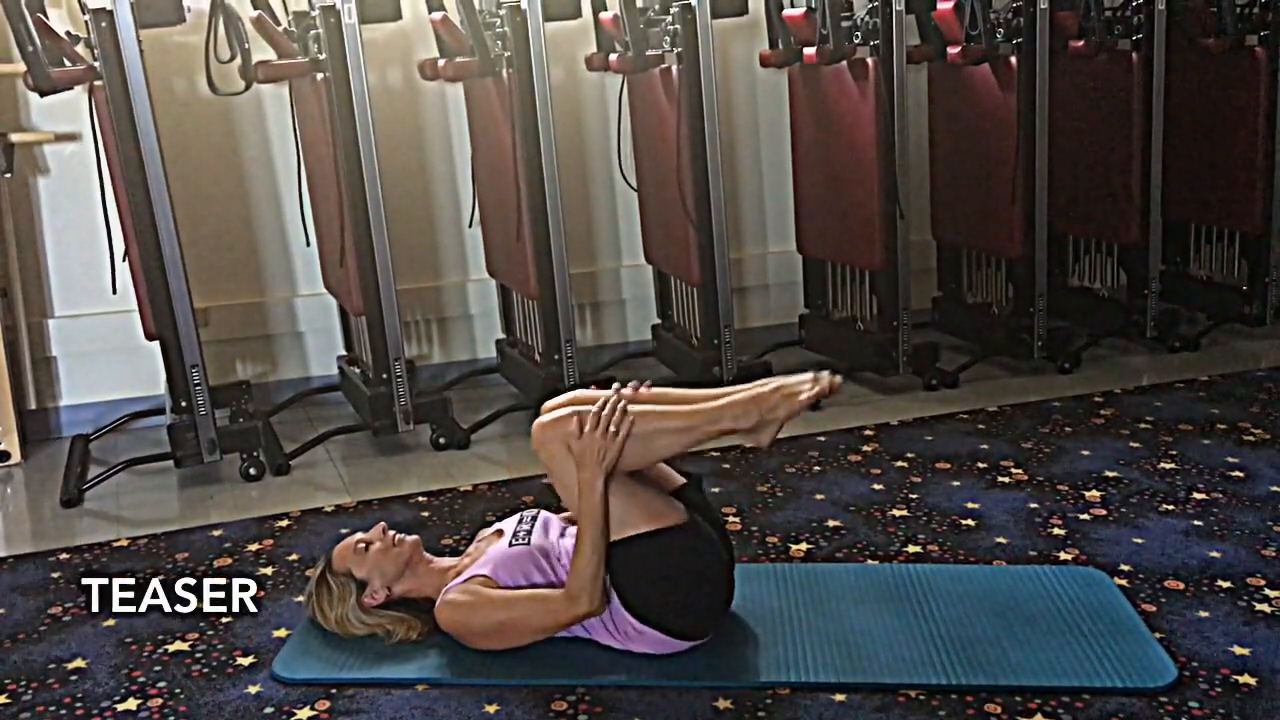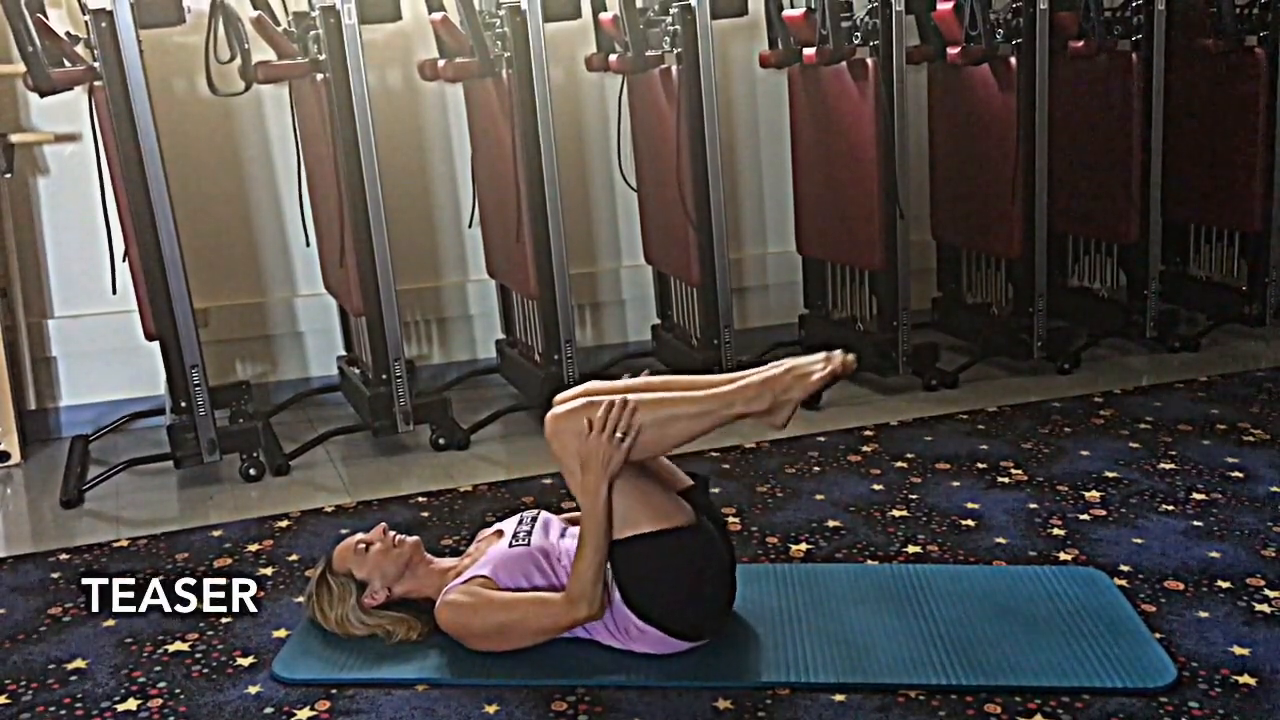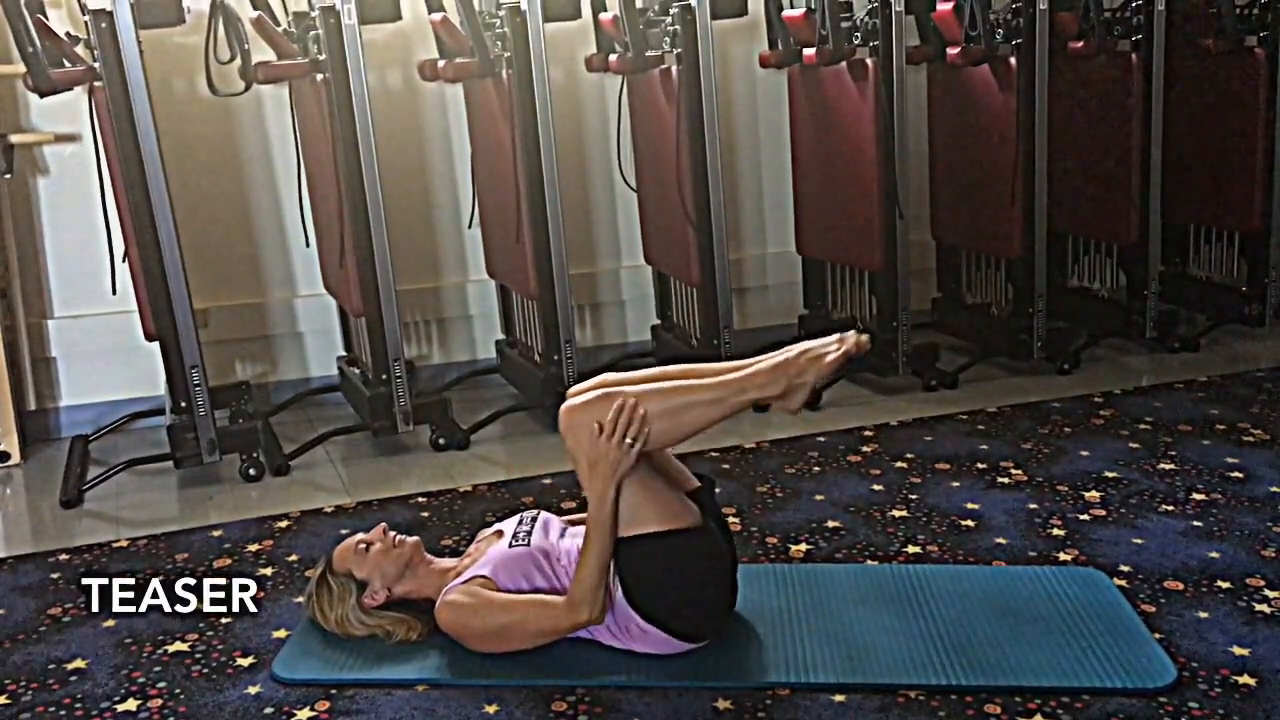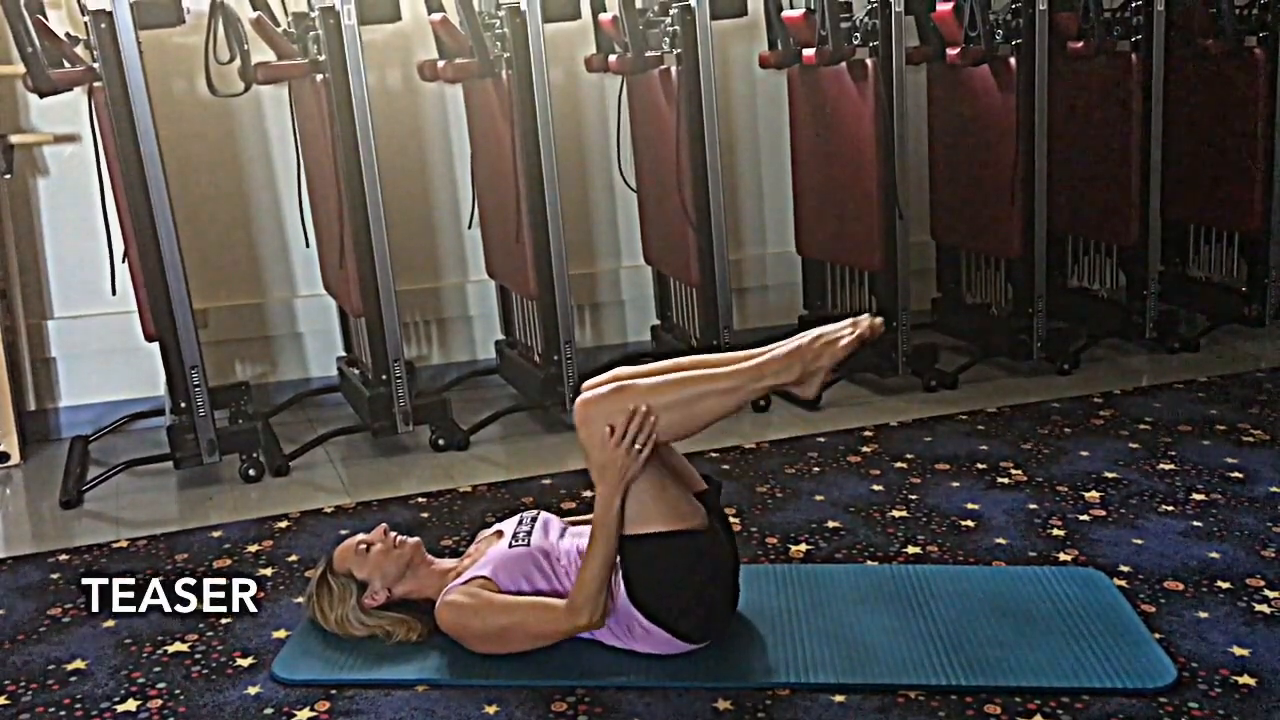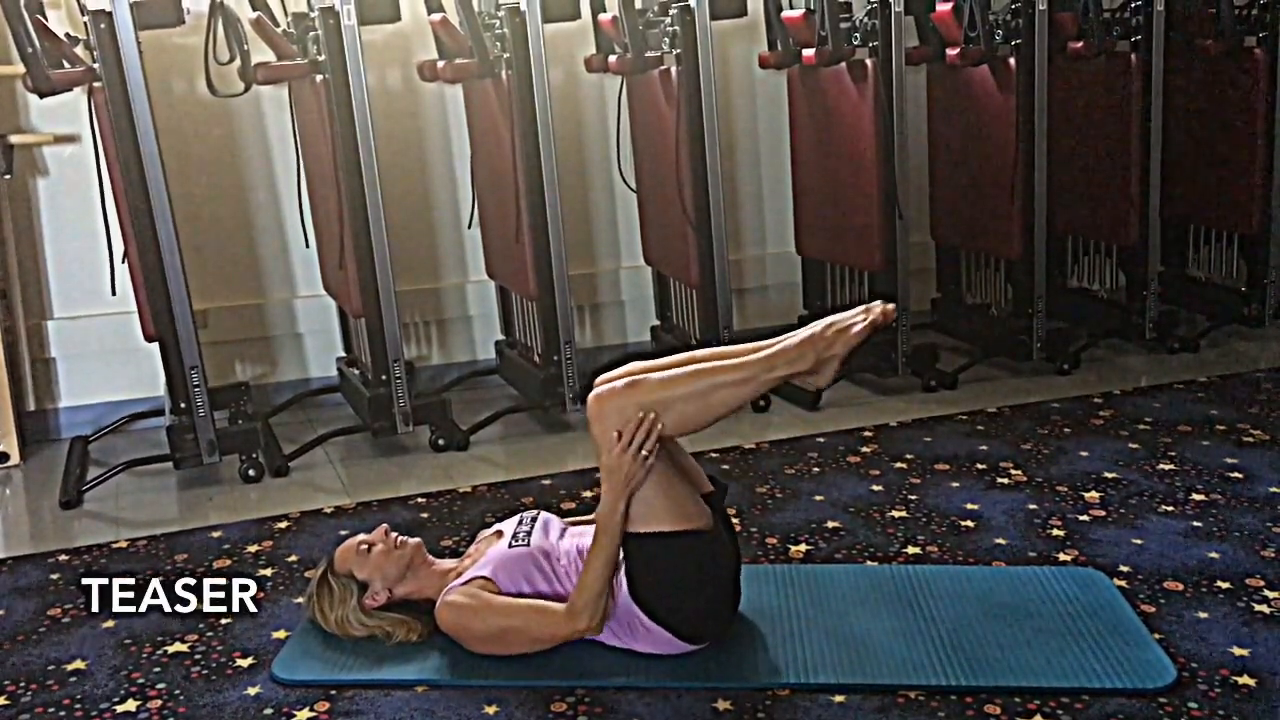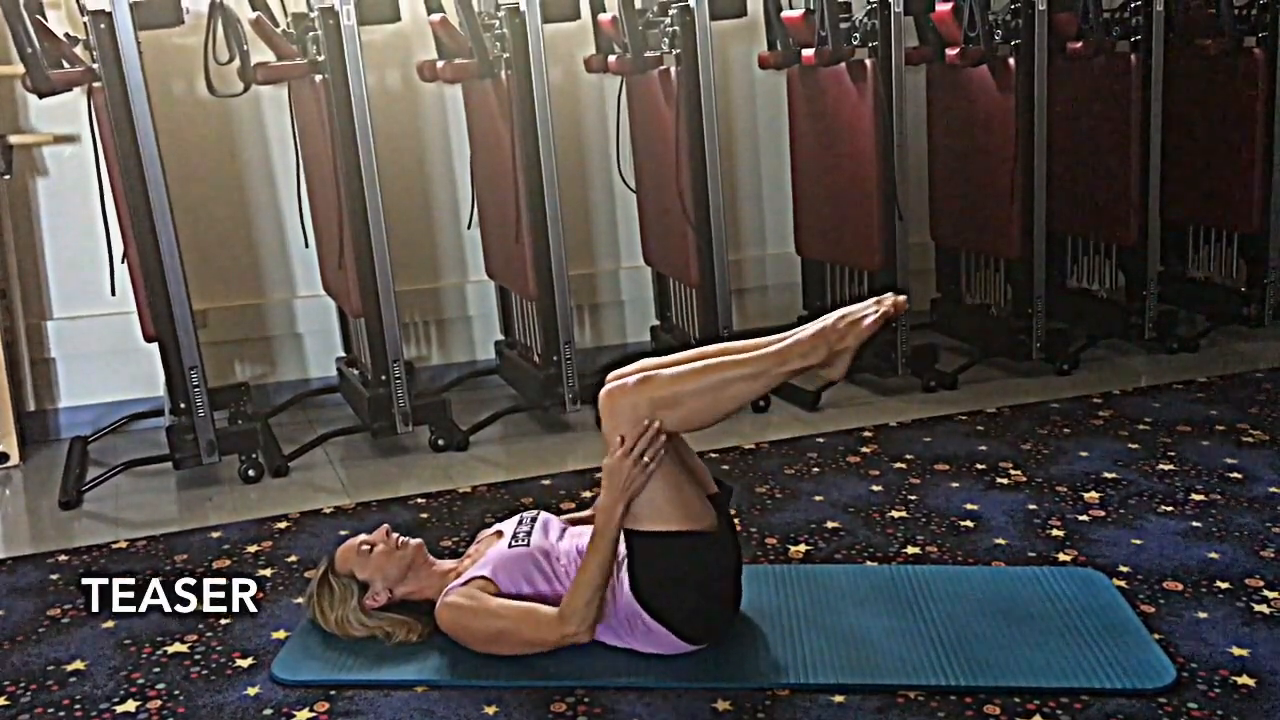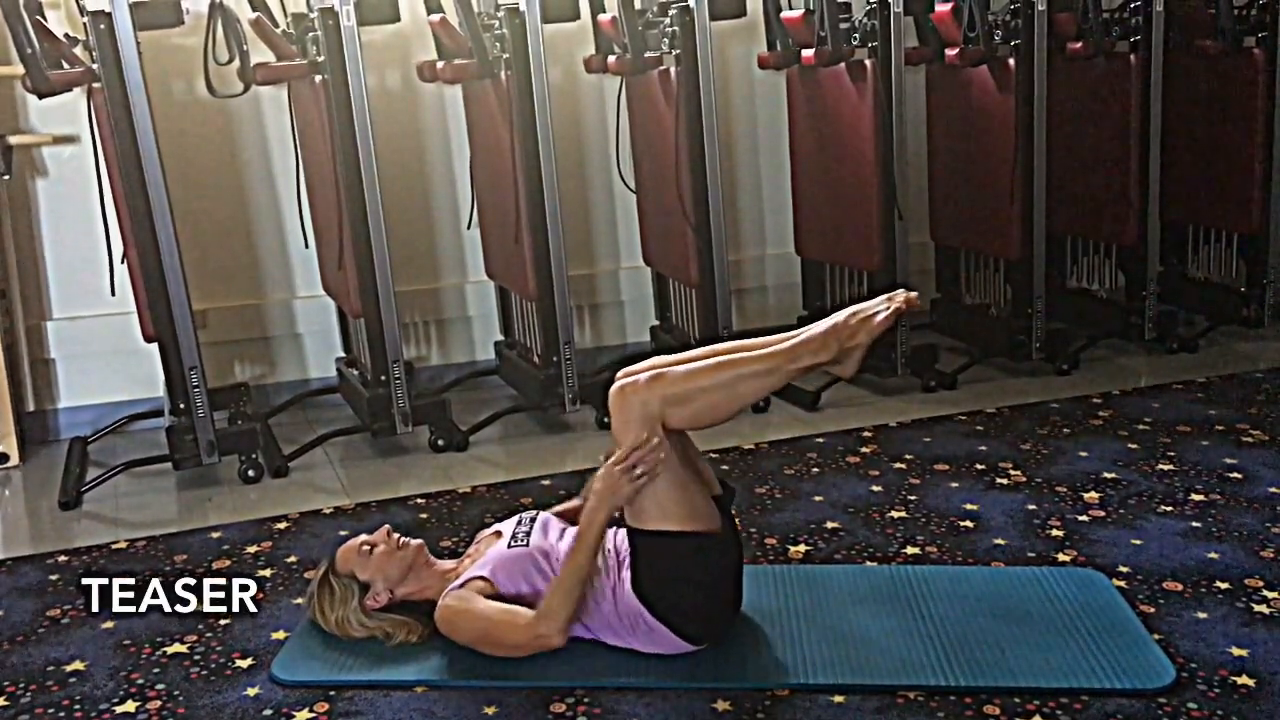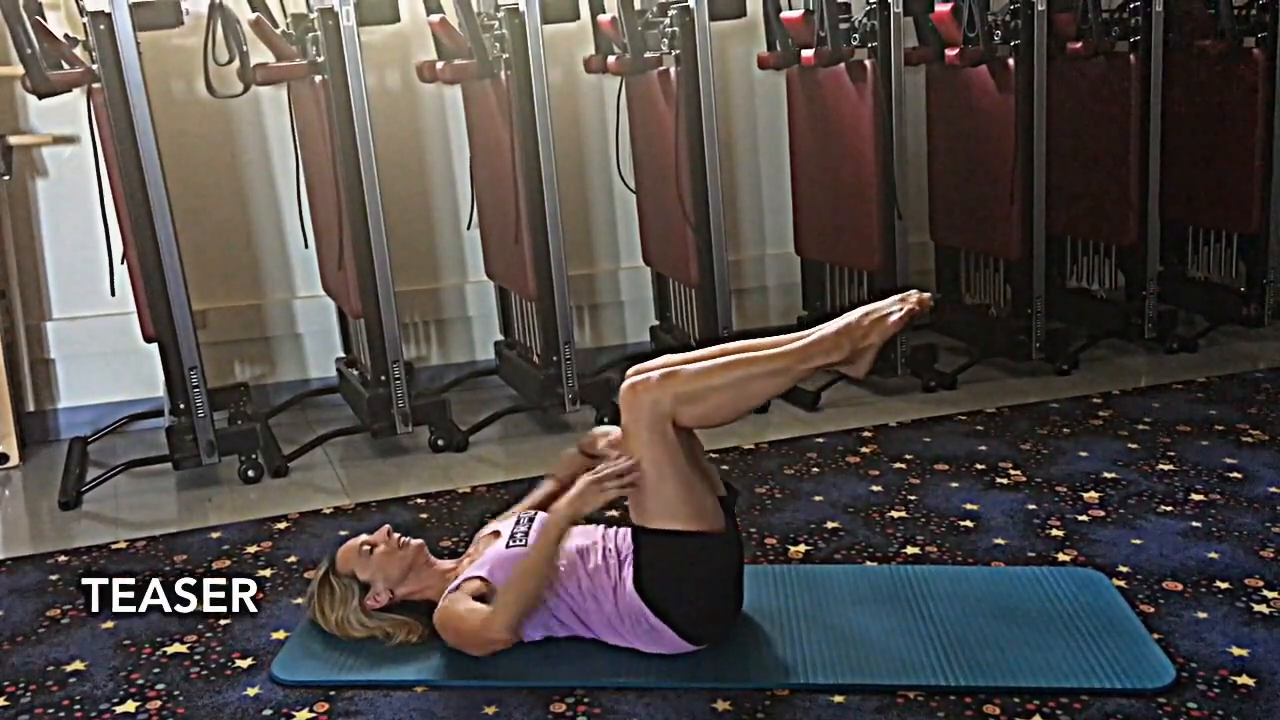
dt=0.1s
person 1, frame 1
left shoulder: (482, 545)
right shoulder: (457, 609)
left elbow: (593, 523)
right elbow: (583, 601)
left wrist: (614, 418)
right wrist: (590, 477)
left hip: (690, 556)
right hip: (673, 597)
left knee: (569, 412)
right knee: (557, 429)
left ankle: (751, 405)
right ankle: (747, 413)
person 1, frame 2
left shoulder: (485, 546)
right shoulder: (457, 611)
left elbow: (612, 520)
right elbow: (585, 605)
right wrist: (596, 480)
left hip: (692, 557)
right hip: (677, 597)
left knee: (580, 405)
right knee: (570, 422)
left ankle: (764, 387)
right ankle: (759, 396)
person 1, frame 3
left shoulder: (485, 546)
right shoulder: (456, 610)
left elbow: (592, 528)
right elbow: (585, 608)
left wrist: (613, 484)
right wrist: (602, 483)
left hip: (692, 559)
right hip: (678, 600)
left knee: (593, 400)
right knee: (585, 414)
left ankle: (778, 374)
right ankle: (776, 378)
person 1, frame 4
left shoulder: (487, 547)
right shoulder: (458, 611)
left elbow: (602, 529)
right elbow: (585, 612)
left wrist: (623, 488)
right wrist: (611, 488)
left hip: (693, 560)
right hip: (682, 600)
left knee: (606, 397)
right knee: (598, 408)
left ankle: (791, 362)
right ankle: (790, 364)
person 1, frame 5
left shoulder: (485, 546)
right shoulder: (456, 611)
left elbow: (582, 530)
right elbow: (583, 617)
left wrist: (626, 491)
right wrist: (617, 495)
left hip: (695, 564)
right hip: (682, 603)
left knee: (621, 390)
right knee: (614, 403)
left ankle: (803, 351)
right ankle: (801, 355)
person 1, frame 6
left shoulder: (485, 547)
right shoulder: (456, 610)
left elbow: (579, 528)
right elbow: (574, 623)
left wrist: (620, 496)
right wrist: (614, 502)
left hip: (695, 563)
right hip: (683, 602)
left knee: (630, 387)
right knee: (625, 399)
left ankle: (812, 344)
right ankle: (811, 348)
person 1, frame 7
left shoulder: (485, 546)
right shoulder: (458, 612)
left elbow: (564, 515)
right elbow: (553, 625)
left wrist: (604, 489)
right wrist: (600, 508)
left hip: (694, 568)
right hip: (681, 603)
left knee: (640, 391)
right knee: (636, 397)
left ankle: (827, 341)
right ankle: (825, 344)
person 1, frame 8
left shoulder: (483, 543)
right shoulder: (455, 613)
left elbow: (545, 495)
right elbow: (501, 626)
left wrist: (587, 451)
right wrist: (568, 513)
left hip: (692, 568)
right hip: (683, 605)
left knee: (650, 385)
right knee: (647, 394)
left ankle: (837, 341)
right ankle: (837, 344)
